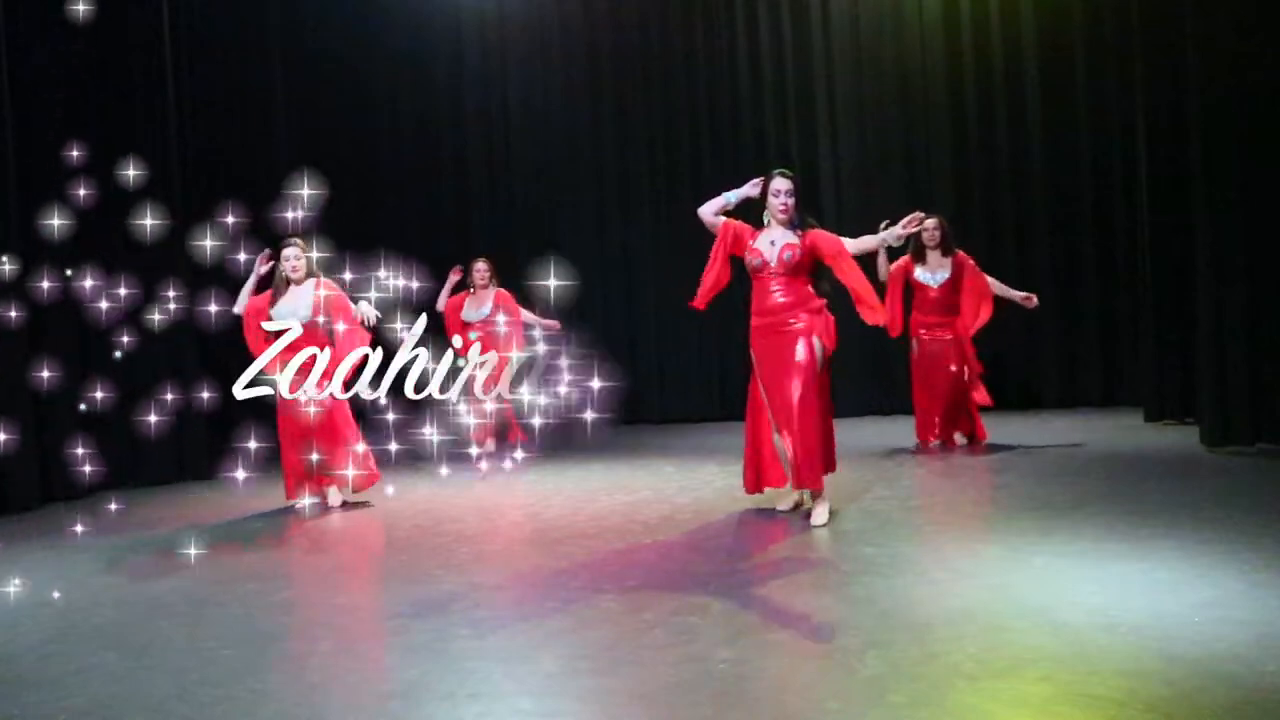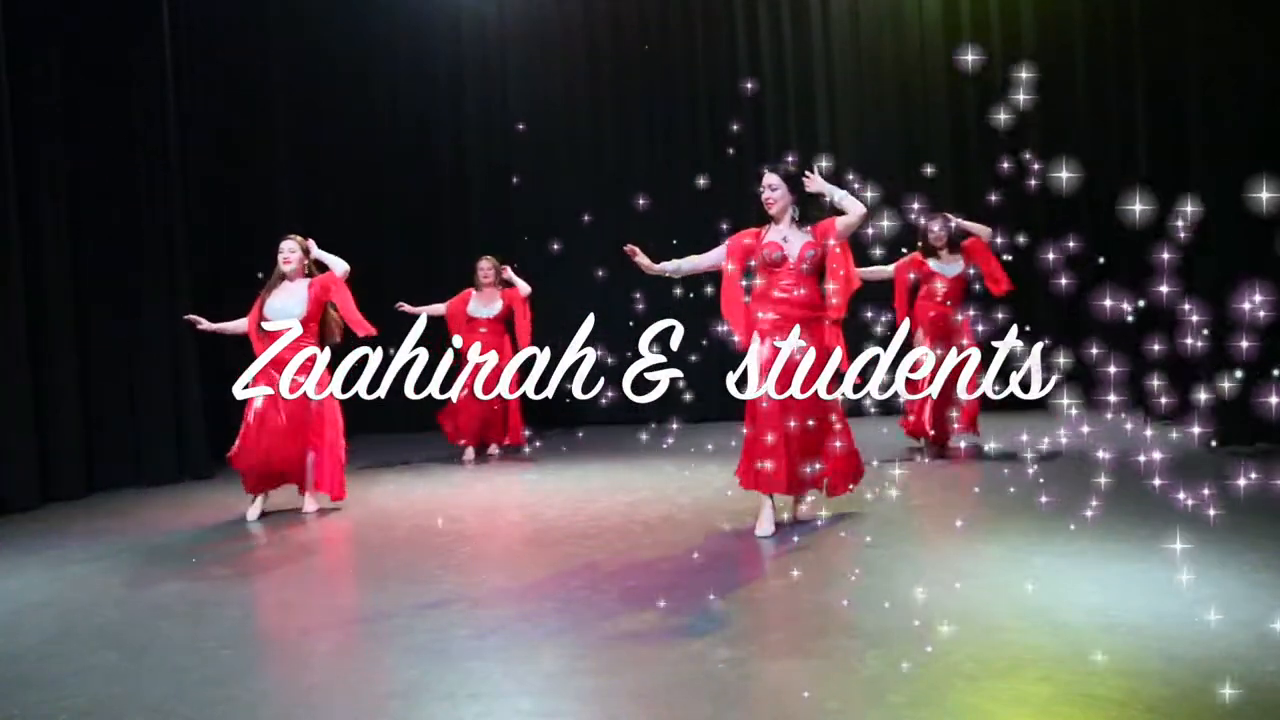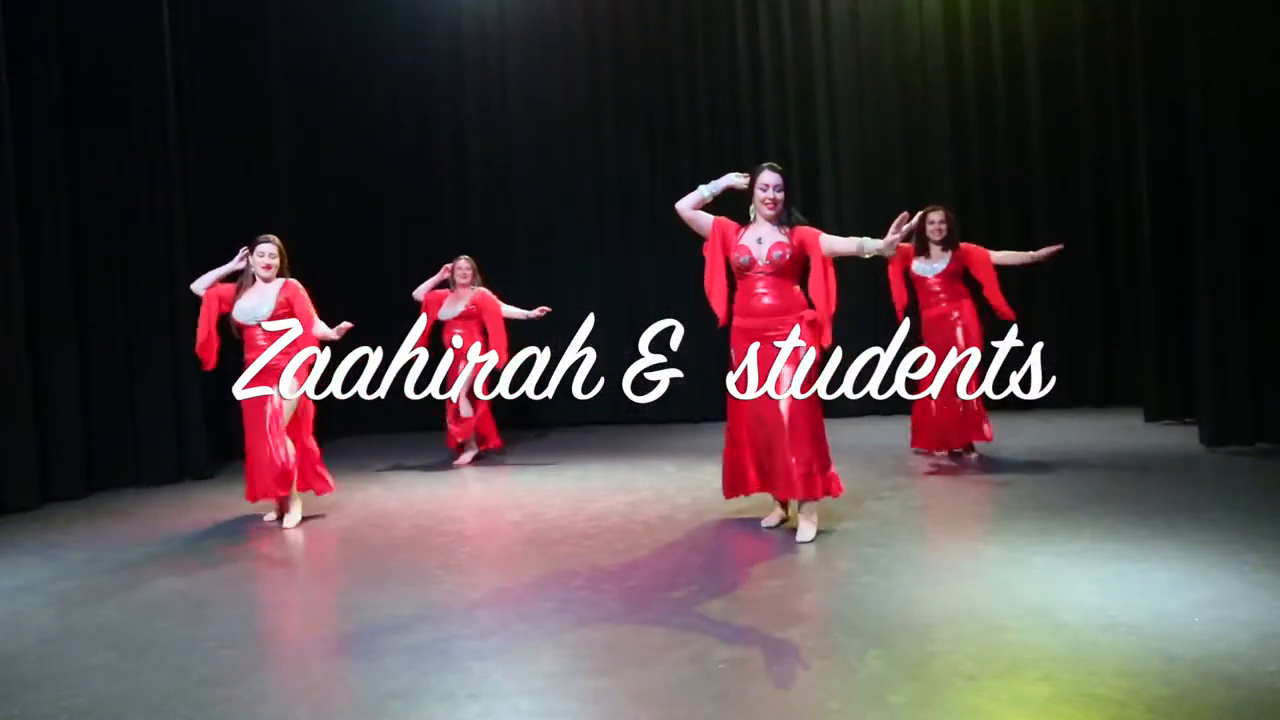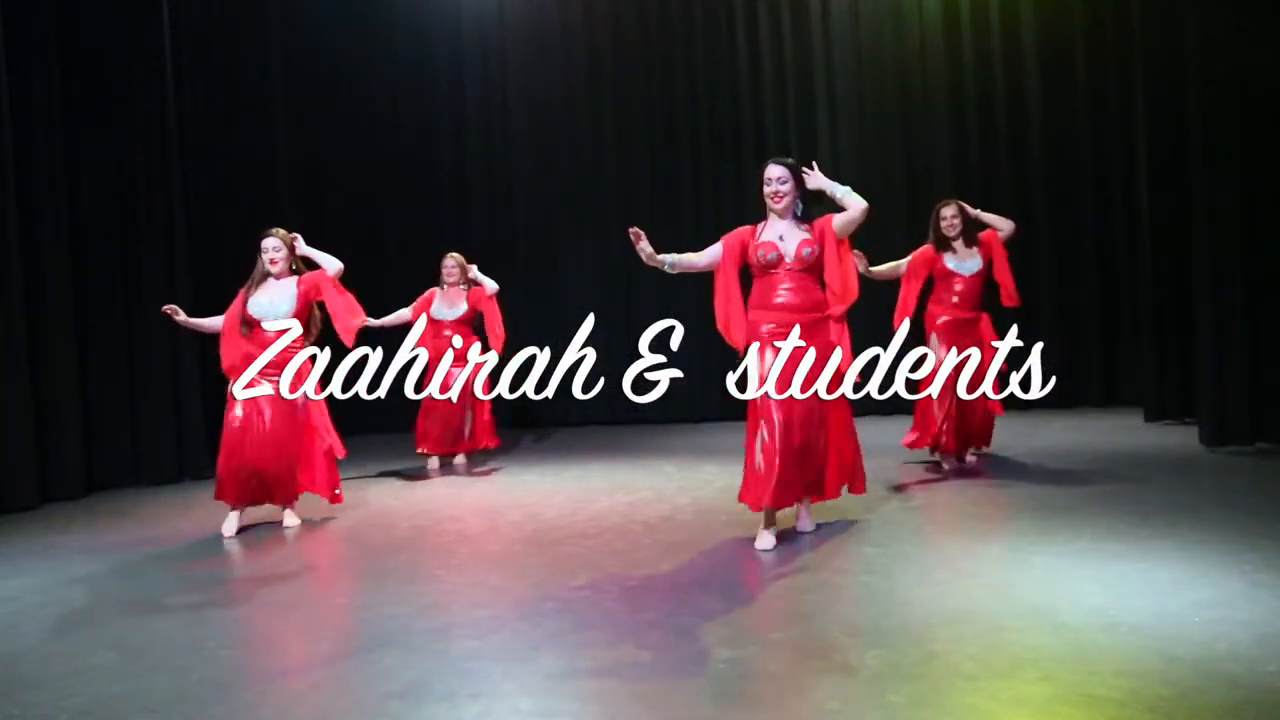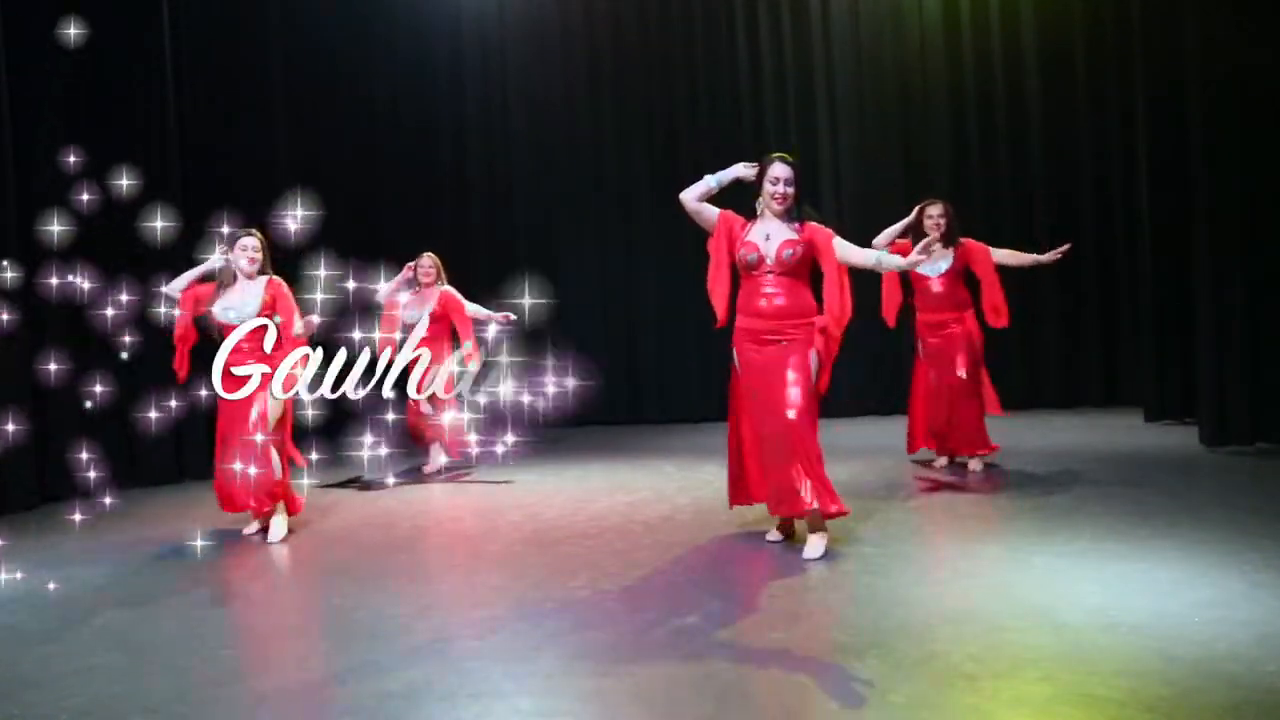
dt=1s
person 1, frame 1
left shoulder: (810, 238)
right shoulder: (746, 236)
left elbow: (854, 246)
right elbow: (705, 213)
left wrist: (889, 235)
right wrist: (741, 193)
left hip: (803, 330)
right hip: (763, 334)
left knee: (803, 405)
right knee: (773, 411)
left ankle: (818, 494)
right ankle: (797, 487)
person 1, frame 2
left shoulder: (819, 233)
right shoulder: (751, 239)
left elbow: (858, 212)
right elbow: (703, 261)
left wrist: (824, 188)
right wrist: (657, 267)
left hip: (810, 333)
right hip: (768, 331)
left knee: (810, 414)
right knee: (767, 412)
left ankle: (803, 494)
right ankle: (766, 505)
person 1, frame 3
left shoulder: (798, 235)
right shoulder: (730, 233)
left elbow: (845, 245)
right elbow: (683, 208)
left wrist: (883, 244)
right wrist: (723, 183)
left hip: (790, 334)
right hip: (747, 336)
left knee: (792, 412)
right knee: (754, 419)
left ankle: (807, 507)
right ankle: (781, 501)
person 1, frame 4
left shoulder: (819, 229)
right shoulder: (748, 236)
left elbow: (860, 209)
right elbow: (701, 259)
left wrist: (825, 185)
right wrist: (656, 258)
left hip: (815, 334)
right hip: (769, 337)
left knee: (812, 422)
right knee: (770, 421)
left ankle: (804, 503)
right ankle: (766, 518)
person 1, frame 5
left shoulder: (809, 233)
right shoulder: (736, 228)
left elbow: (858, 255)
right elbow: (688, 199)
left wrist: (904, 263)
right wrist: (732, 173)
left hip: (797, 340)
right hip: (751, 339)
left knee: (794, 423)
right knee: (761, 427)
left ankle: (817, 526)
right ankle: (785, 514)
person 2, frame 1
left shoulder: (323, 287)
right shoulder: (275, 296)
left elbow: (349, 313)
right elbow: (241, 310)
left wrist: (363, 310)
right wrist: (255, 276)
left hip: (319, 371)
right hip: (288, 374)
left knee: (325, 427)
right knee: (293, 431)
left ankle: (333, 485)
right ankle: (308, 489)
person 2, frame 2
left shoulder: (317, 286)
right shoulder: (270, 291)
left elbow: (344, 269)
right elbow: (250, 324)
left wrist: (319, 254)
right wrist: (214, 326)
left hip: (307, 370)
right hip: (272, 371)
left knee: (308, 434)
right knee: (258, 430)
left ankle: (310, 494)
right ankle: (258, 492)
person 2, frame 3
left shoulder: (290, 288)
right shoulder: (237, 292)
left elbow: (313, 325)
right elbow: (198, 288)
left wrist: (332, 334)
right wrist: (232, 267)
left hip: (286, 369)
right hip: (254, 375)
left knee: (276, 433)
right knee: (260, 440)
left ankle: (293, 501)
right ankle: (279, 501)
person 2, frame 4
left shoulder: (304, 283)
right shoulder: (251, 290)
left elbow: (336, 268)
right elbow: (225, 323)
left wrist: (306, 250)
right wrist: (187, 320)
left hip: (291, 374)
right hip: (253, 375)
left knee: (289, 443)
right knee: (241, 440)
left ankle: (288, 505)
right ankle: (236, 506)
person 2, frame 5
left shoulder: (273, 286)
right shoulder: (217, 290)
left elbow: (293, 328)
right elbow: (172, 290)
left wrist: (307, 326)
right wrist: (208, 265)
left hip: (267, 374)
right hip: (232, 377)
left knee: (261, 439)
right knee: (236, 447)
left ankle: (277, 511)
right ankle: (259, 511)
person 3, frame 1
left shoulder: (957, 259)
right shoulder: (909, 262)
left elbow: (984, 281)
right elbow: (884, 275)
left wrist: (1017, 295)
right wrist: (884, 245)
left hip: (951, 328)
right hip: (922, 329)
left knee: (954, 376)
right knee: (927, 381)
left ankle: (960, 428)
right ankle: (934, 434)
person 3, frame 2
left shoulder: (964, 252)
right shoulder: (920, 259)
left elbow: (987, 234)
right elbow: (887, 271)
left wrist: (957, 222)
left hip: (956, 324)
right hip: (926, 322)
left knee: (955, 378)
right knee: (926, 374)
left ankle: (945, 434)
right ankle: (925, 433)
person 3, frame 3
left shoulder: (961, 251)
right shoulder: (912, 254)
left elbow: (999, 257)
left wrist: (1036, 255)
right wrist: (911, 227)
left hip: (961, 318)
right hip: (932, 324)
right knee: (936, 382)
left ankle: (964, 439)
right ankle: (941, 440)
person 3, frame 4
left shoulder: (981, 244)
right shoulder: (932, 251)
left elbow: (1009, 227)
right elbow: (900, 267)
left wrist: (975, 214)
right wrist: (869, 271)
left hip: (974, 323)
right hip: (942, 323)
left knee: (971, 385)
right knee: (944, 380)
left ankle: (965, 445)
right ankle: (942, 445)
person 3, frame 5
left shoulder: (963, 247)
right shoulder: (909, 249)
left elbow: (1001, 256)
right elbow: (878, 245)
left wrist: (1041, 258)
right wrist: (908, 221)
left hip: (959, 326)
right hip: (927, 329)
left knee: (964, 385)
right knee: (933, 389)
left ankle: (972, 450)
right ankle: (943, 449)
person 4, frame 1
left shoulder: (499, 295)
right shoulder: (464, 298)
left elbow: (518, 312)
right elbow: (442, 307)
left wrist: (542, 322)
right wrist: (449, 283)
left hip: (494, 351)
left knee: (491, 394)
right knee: (482, 395)
left ankle: (491, 438)
right ankle: (486, 438)
person 4, frame 2
left shoulder: (506, 295)
right shoulder: (469, 295)
left elbow: (526, 291)
right elbow: (443, 308)
left wrist: (511, 276)
right wrist: (414, 309)
left hip: (497, 352)
left knee: (496, 398)
right knee: (468, 397)
left ankle: (495, 442)
right ankle: (469, 444)
person 4, frame 3
left shoulder: (480, 294)
right shoulder: (444, 296)
left elbow: (502, 309)
right elbow: (417, 295)
left wrist: (528, 314)
right wrist: (439, 276)
right hip: (454, 355)
left knee: (461, 394)
right knee: (457, 398)
left ankle: (472, 444)
right ankle: (476, 442)
person 4, frame 4
left shoulder: (473, 294)
right shoulder: (433, 294)
left elbow: (493, 289)
right elbow: (409, 313)
left wrist: (476, 275)
right wrist: (379, 322)
left hip: (464, 358)
right hip: (439, 358)
left knee: (462, 403)
right knee: (435, 404)
left ankle: (461, 451)
right ankle: (433, 453)
person 4, frame 5
left shoulder: (446, 293)
right shoulder: (407, 297)
left elbow: (468, 308)
right elbow: (381, 299)
left wrist: (494, 315)
right wrist: (402, 276)
left hip: (438, 357)
left knee: (424, 401)
right knee: (420, 404)
left ankle: (438, 452)
right ankle: (439, 451)
